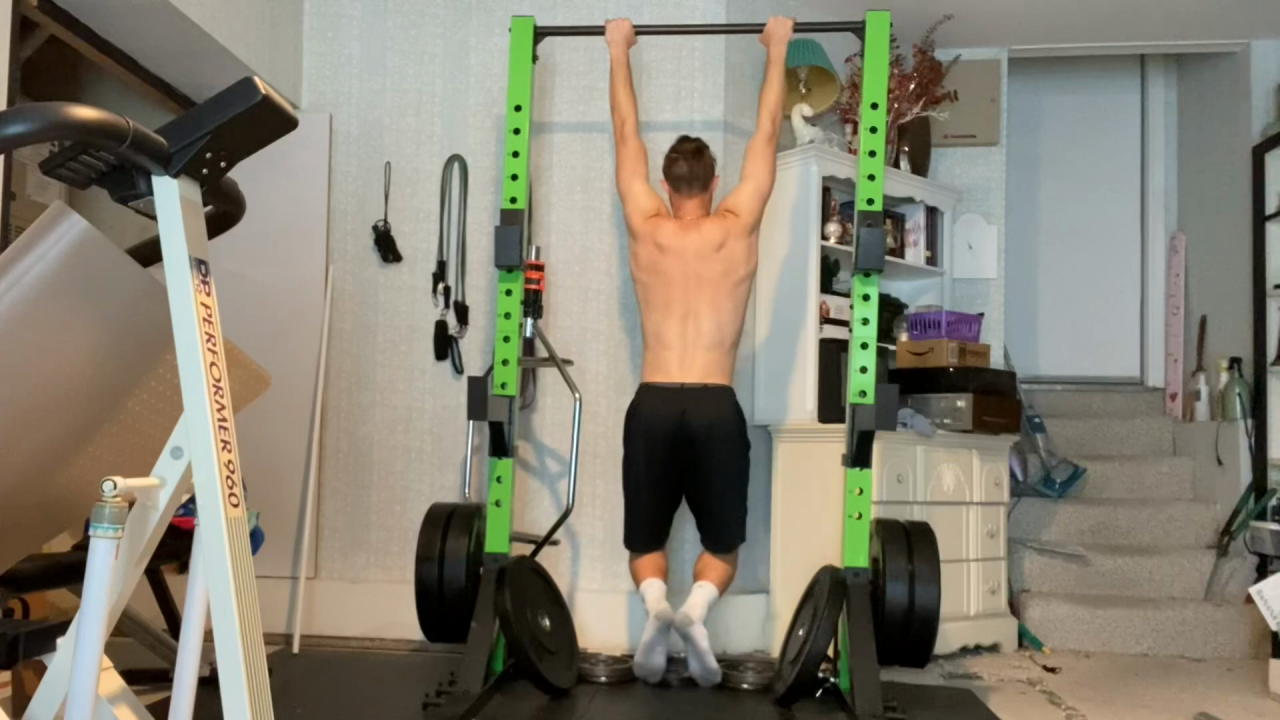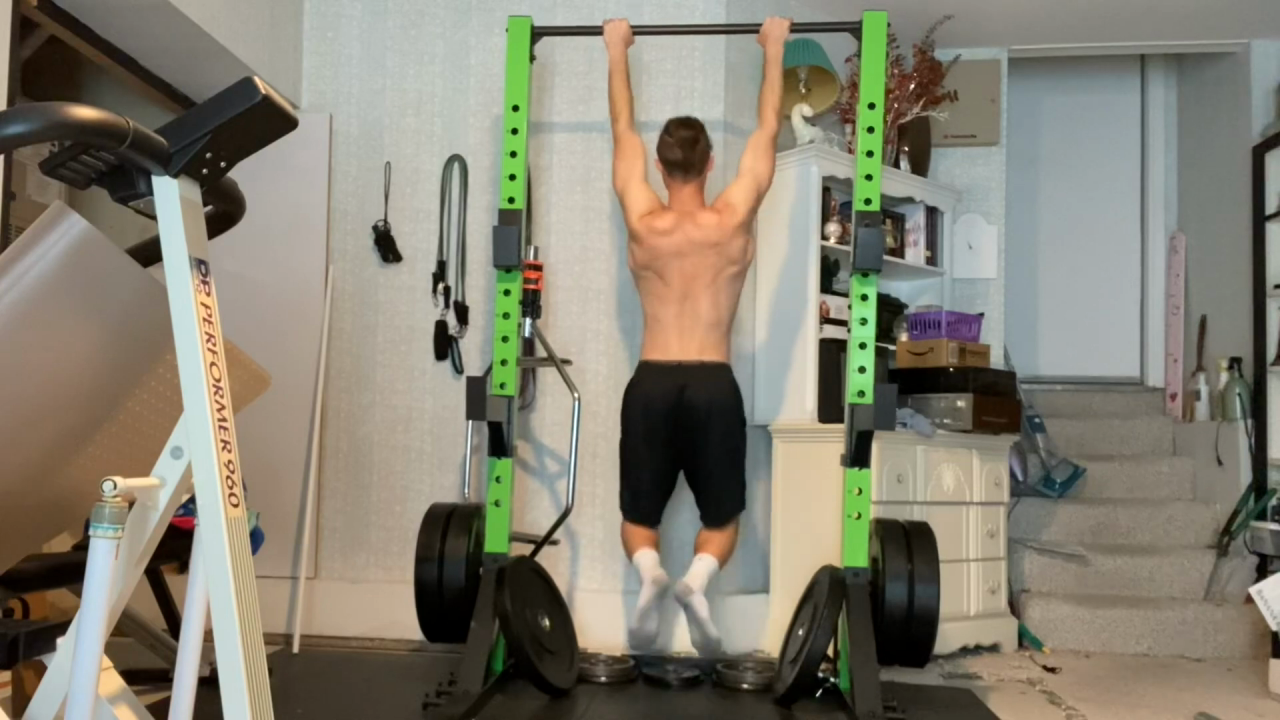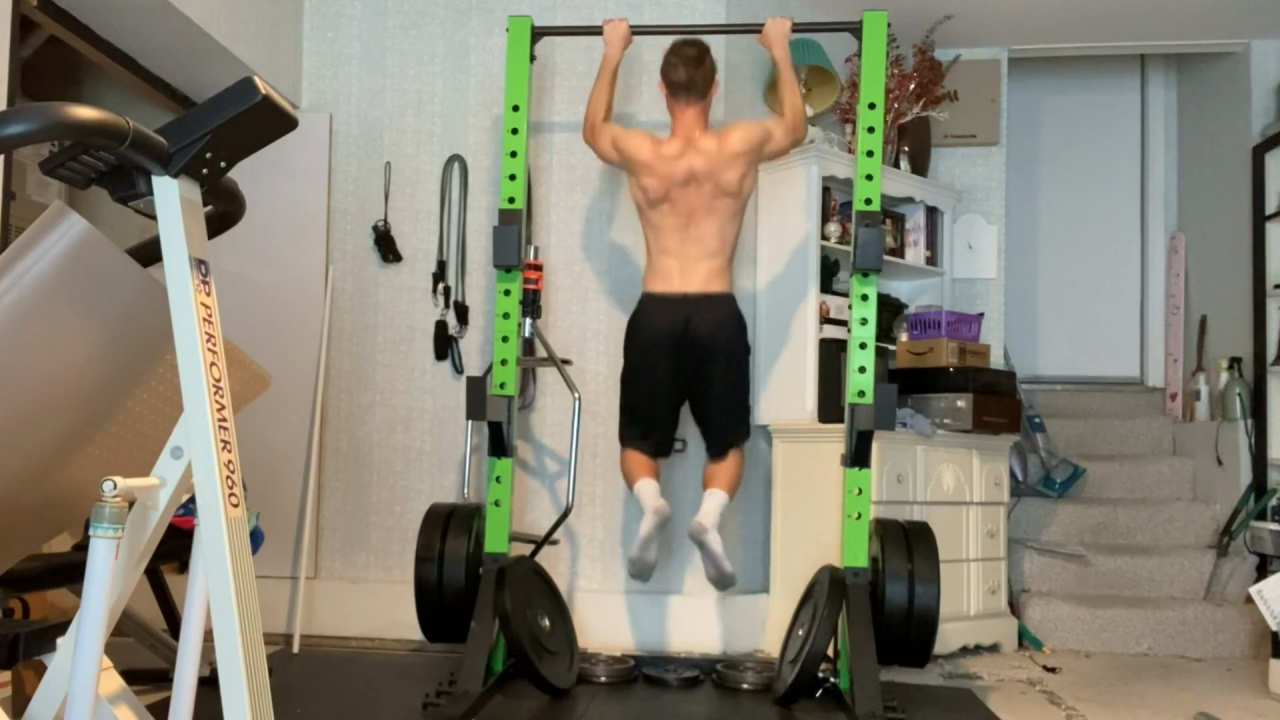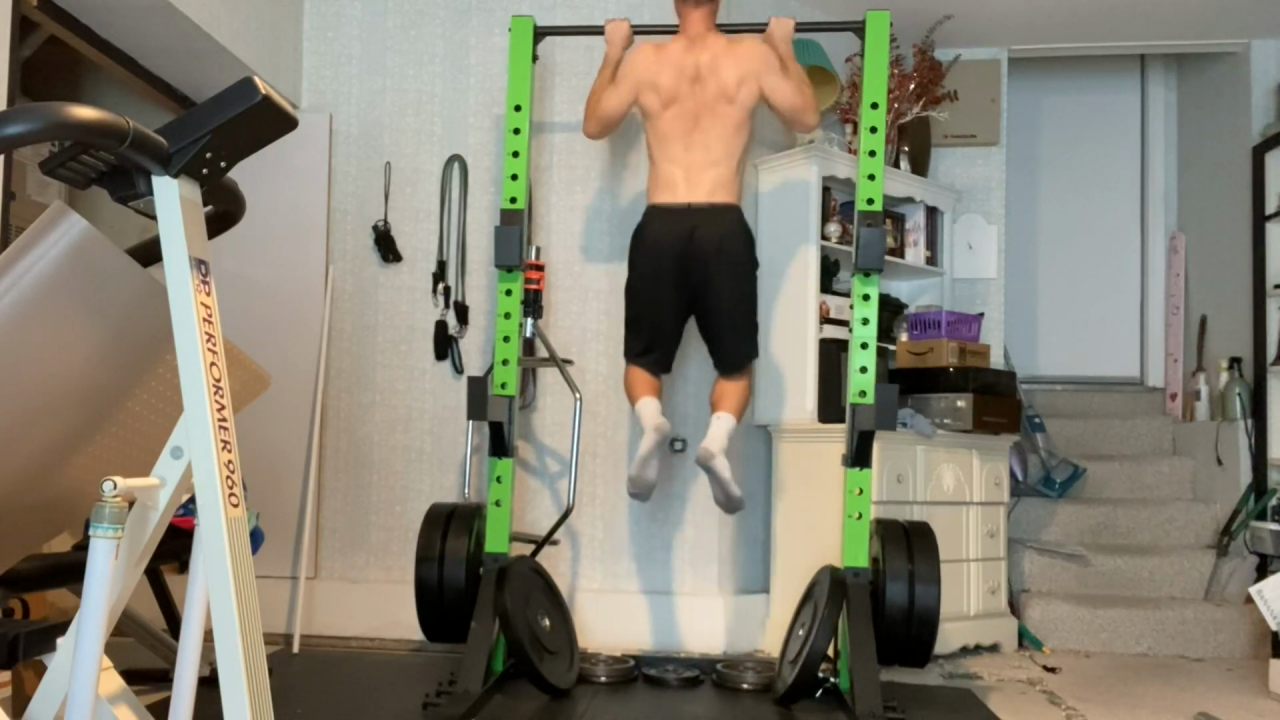
dt=0.4s
person 1, frame 1
left shoulder: (646, 231)
right shoulder: (738, 230)
left elbow: (626, 133)
right elbow: (766, 133)
left wrist: (619, 51)
right wrist: (776, 51)
left hip: (652, 408)
right hip: (716, 410)
left knee: (646, 542)
right knee: (722, 546)
left ankle: (657, 604)
right ankle: (696, 607)
person 1, frame 2
left shoulder: (642, 223)
right shoulder: (733, 222)
left elbow: (624, 133)
right elbow: (766, 132)
left wrist: (617, 50)
right wrist: (773, 50)
left hip: (650, 386)
right hip: (714, 387)
left knee: (639, 518)
right knee: (721, 519)
left ankle: (650, 574)
right ankle: (696, 579)
person 1, frame 3
left shoulder: (640, 156)
right shoulder: (740, 149)
left elbow: (591, 128)
right elbow: (795, 127)
left wrist: (612, 54)
right wrist: (780, 52)
left hip: (655, 316)
right hip: (718, 317)
left knee: (638, 444)
right knee: (726, 447)
left ankle: (652, 502)
right ankle: (709, 517)
person 1, frame 4
left shoulder: (644, 61)
right shoulder: (751, 56)
left elbow: (593, 126)
right elbow: (808, 118)
left wrist: (613, 53)
right wrist: (784, 49)
left hip: (660, 229)
right hip: (723, 229)
left knee: (642, 361)
right knee: (734, 366)
left ankle: (651, 422)
right ankle: (716, 439)
